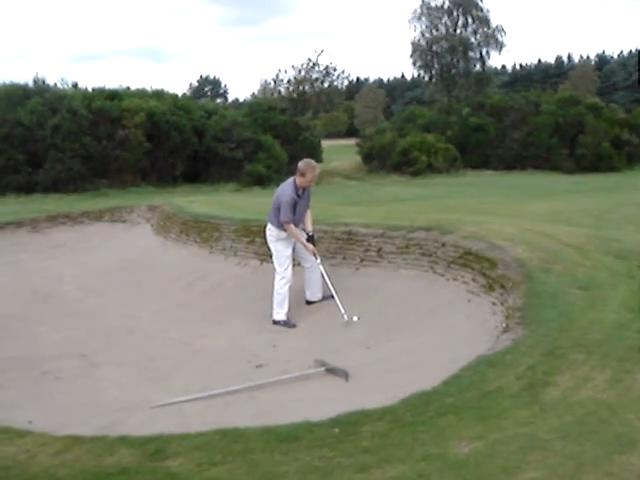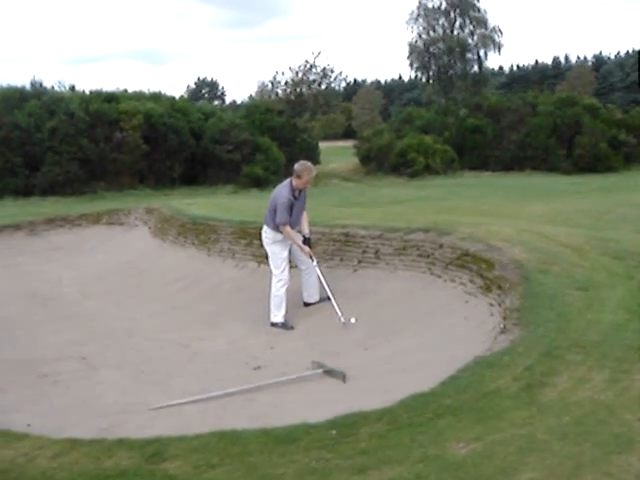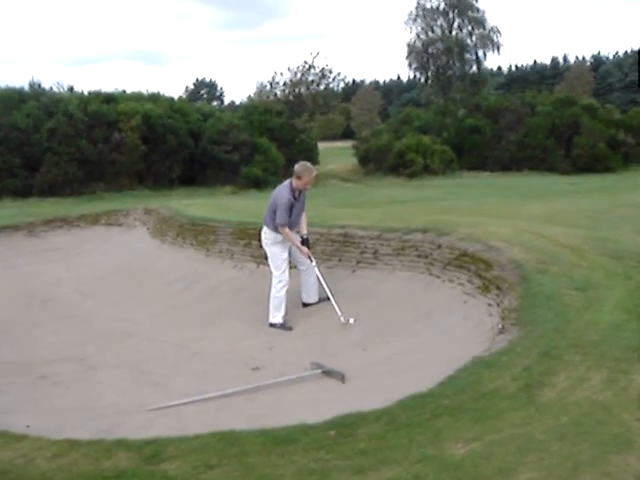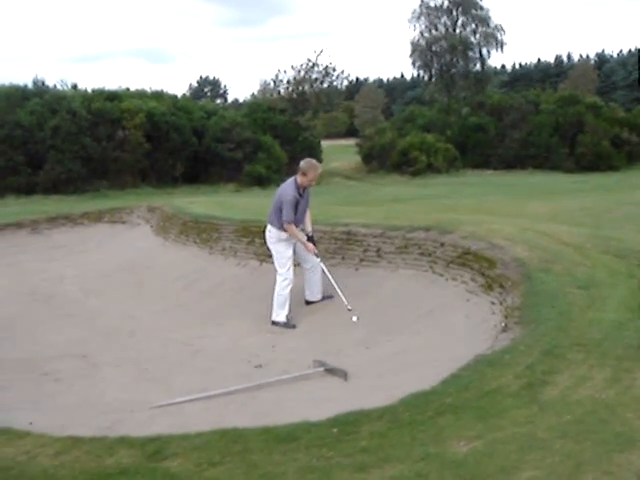
dt=0.3s
person 1, frame 1
left shoulder: (305, 187)
right shoulder: (287, 195)
left elbow: (306, 209)
right elbow: (287, 225)
left wrist: (310, 233)
right wrist: (305, 244)
left hip: (295, 229)
right hip: (279, 234)
left knee: (312, 262)
right knee: (284, 275)
left ankle: (313, 296)
right ankle: (279, 316)
person 1, frame 2
left shoulder: (301, 188)
right shoulder: (283, 196)
left elbow: (302, 211)
right elbow: (283, 227)
left wrist: (306, 236)
right wrist: (301, 246)
left hip: (291, 231)
right hip: (275, 236)
left knee: (308, 264)
right knee: (281, 277)
left ankle: (311, 298)
right ankle: (277, 318)
person 1, frame 3
left shoulder: (301, 190)
right shoulder: (284, 197)
left elbow: (301, 212)
right elbow: (281, 228)
left wrist: (304, 236)
right wrist: (299, 247)
left hip: (290, 233)
right hip: (274, 237)
left knee: (308, 264)
right knee: (281, 278)
left ankle: (310, 298)
right ankle: (275, 319)
person 1, frame 4
left shoulder: (305, 186)
right shoulder: (289, 194)
left elbow: (305, 209)
right elbow: (287, 225)
left wrist: (310, 234)
right wrist: (305, 243)
left hip: (294, 231)
right hip: (279, 235)
left knee: (313, 263)
right knee: (286, 276)
left ankle: (313, 296)
right ankle: (279, 317)
